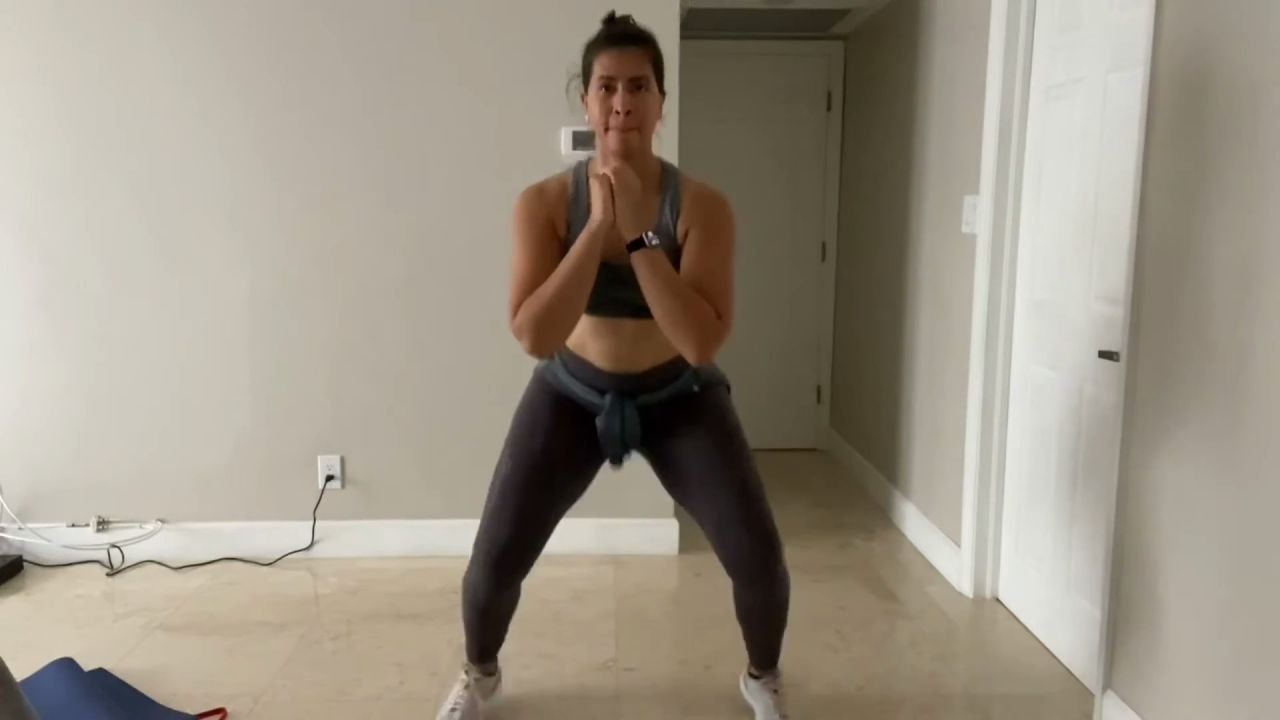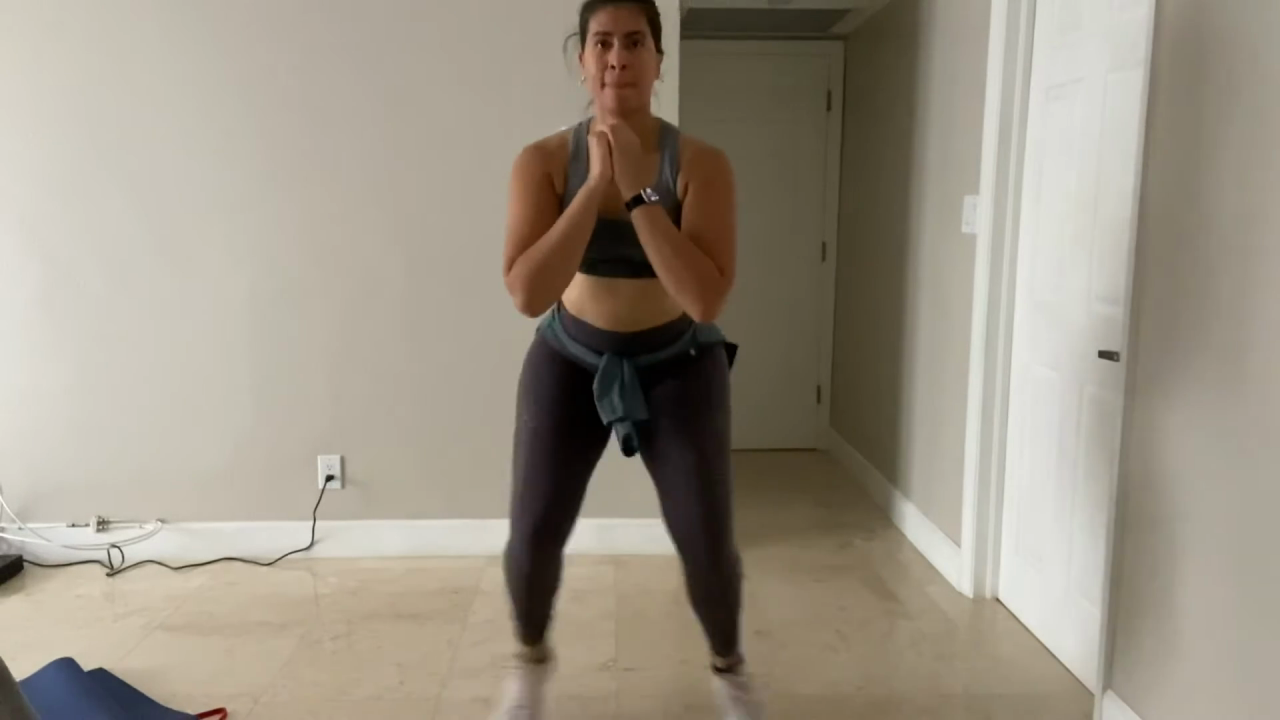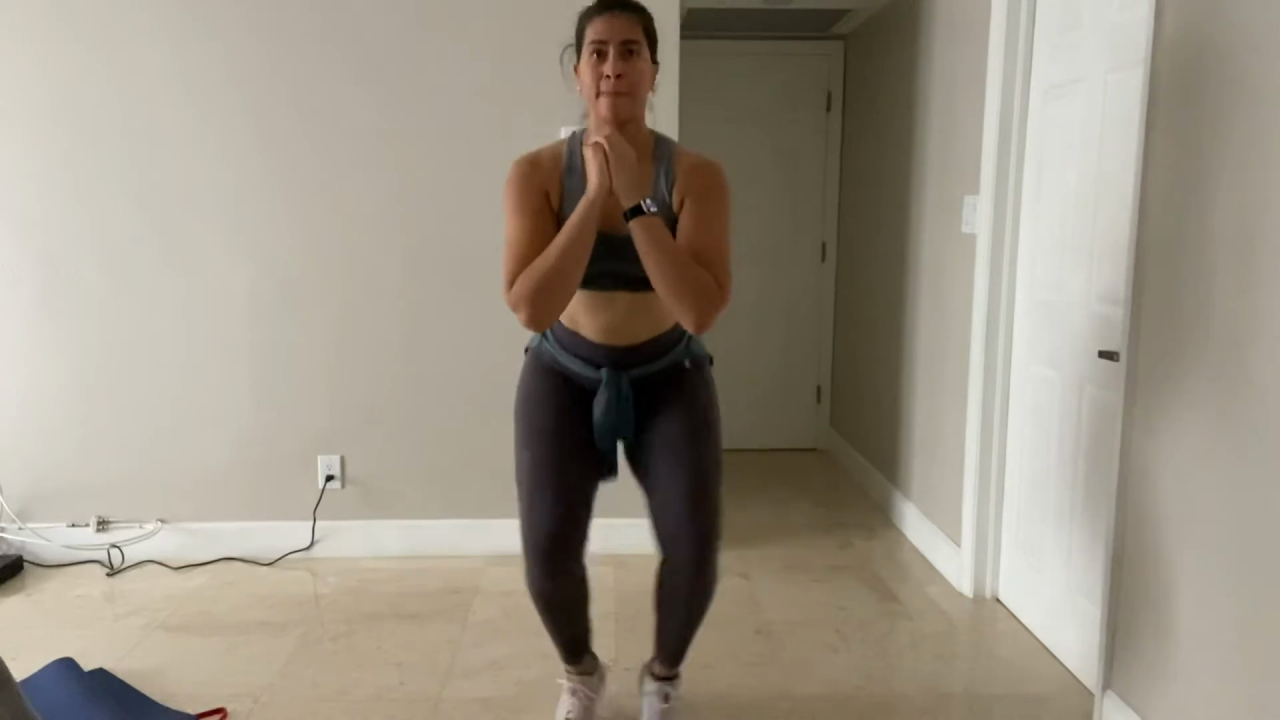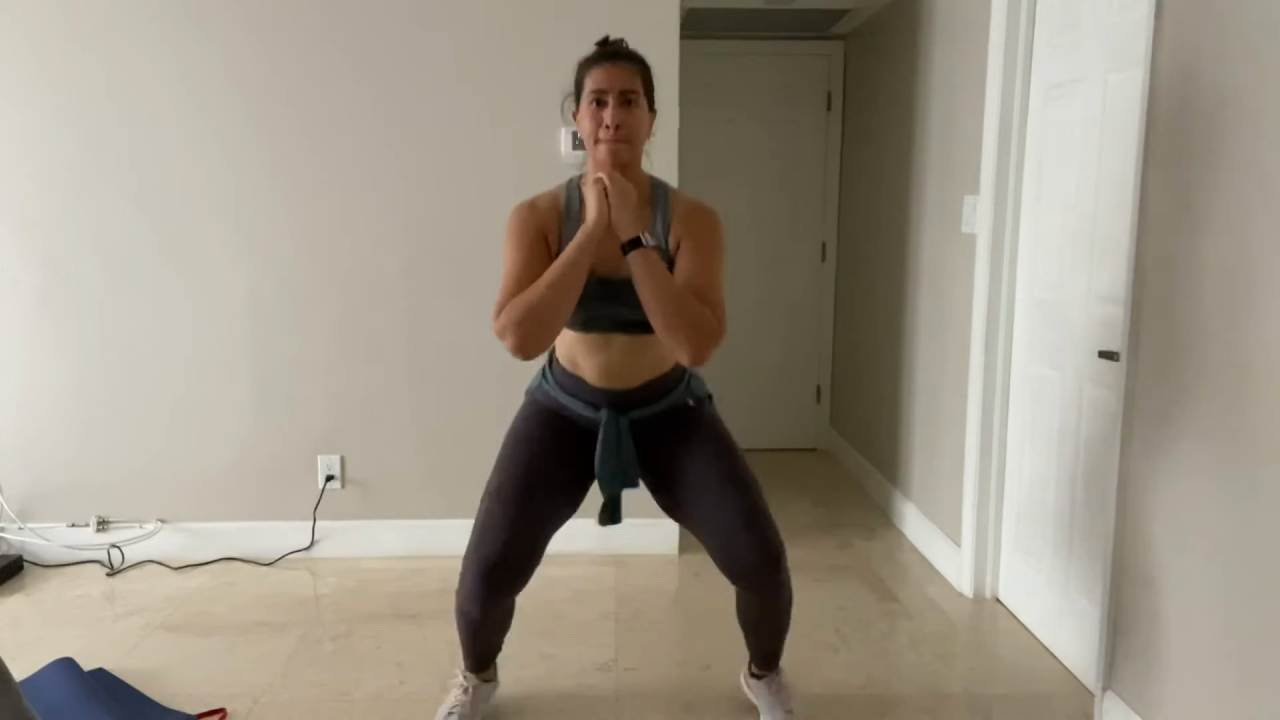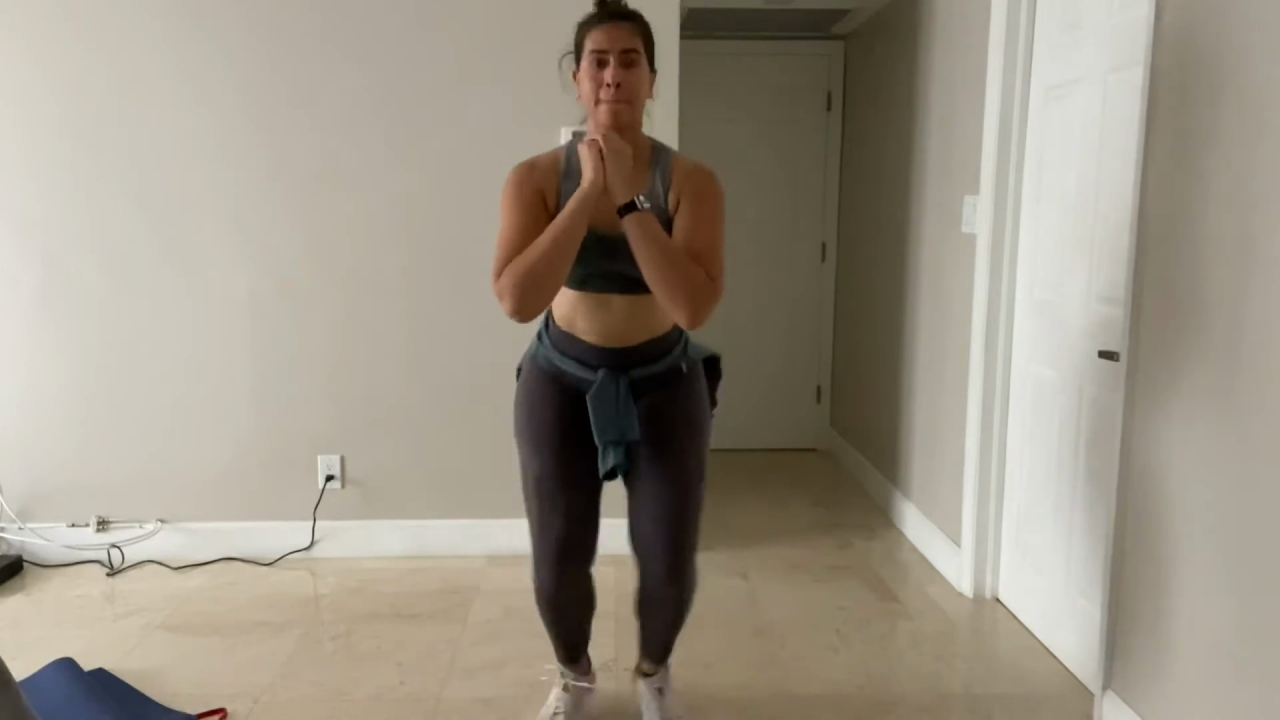
dt=0.3s
person 1, frame 1
left shoulder: (702, 204)
right shoulder: (545, 202)
left elbow: (703, 342)
right elbow: (534, 338)
left wrist: (639, 234)
right wrist: (598, 228)
left hip: (678, 399)
right hip: (572, 395)
left knee: (757, 556)
right knee: (496, 559)
person 1, frame 2
left shoulder: (700, 163)
right shoulder: (542, 161)
left elbow: (706, 299)
right elbow: (527, 294)
left wrist: (637, 192)
right wrist: (595, 186)
left hip: (674, 365)
right hip: (571, 363)
left knee: (703, 536)
right knee: (534, 533)
right ankle: (531, 659)
person 1, frame 3
left shoulder: (696, 175)
right shoulder: (537, 173)
left elbow: (702, 311)
right elbow: (530, 308)
left wrist: (636, 203)
right wrist: (596, 197)
left hip: (666, 376)
right hip: (565, 376)
left knee: (693, 546)
right knee: (549, 546)
person 1, frame 4
left shoulder: (691, 218)
right shoulder: (539, 215)
left elbow: (698, 347)
right elbow: (519, 339)
left wrist: (633, 240)
right wrist: (591, 233)
left hip: (668, 414)
right hip: (565, 412)
left knee: (760, 559)
right knee: (490, 568)
person 1, frame 5
left shoulder: (690, 180)
right shoulder: (536, 176)
left elbow: (694, 309)
right elbow: (517, 300)
left wrist: (628, 201)
right wrist: (586, 196)
left hip: (662, 380)
right hip: (562, 377)
left knee: (666, 555)
right knee: (562, 555)
